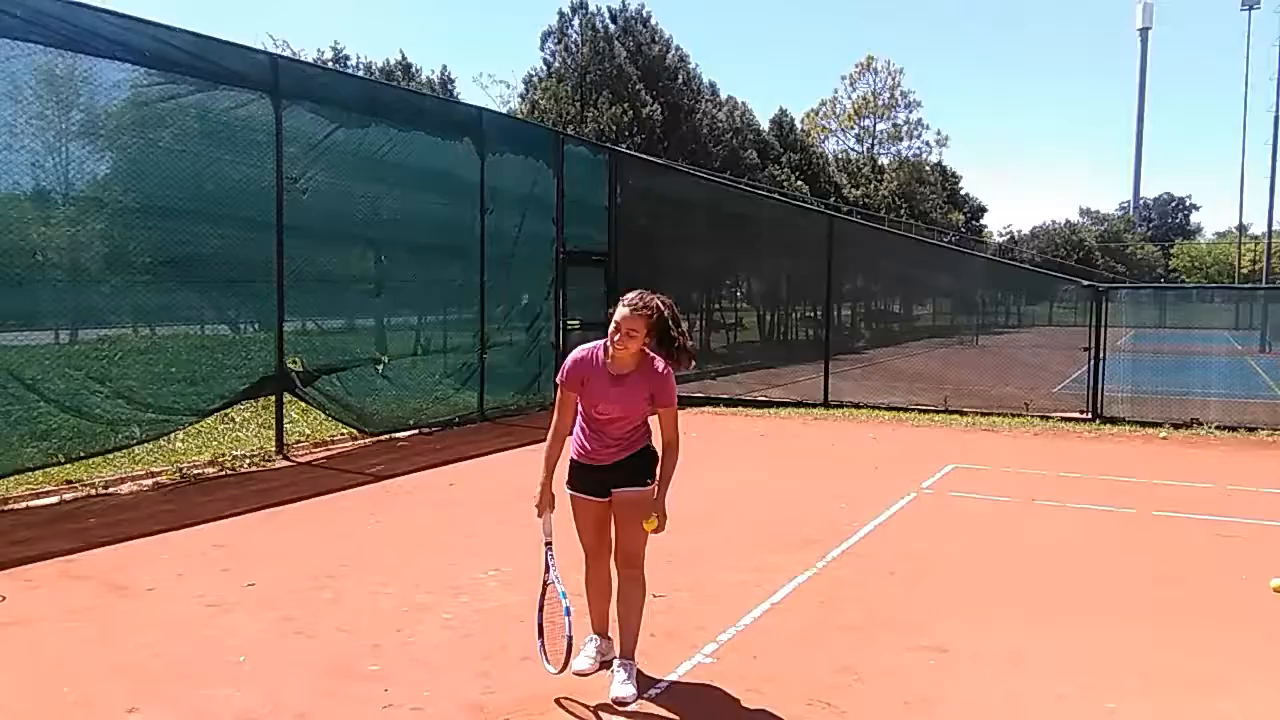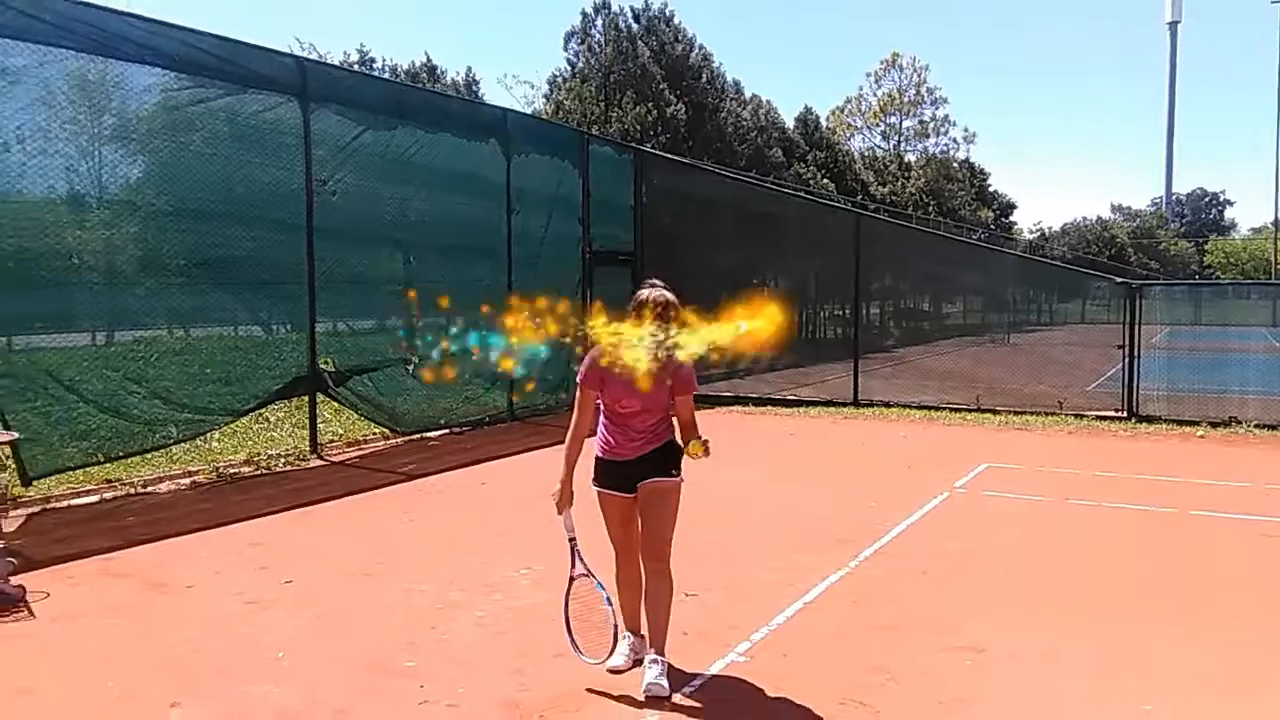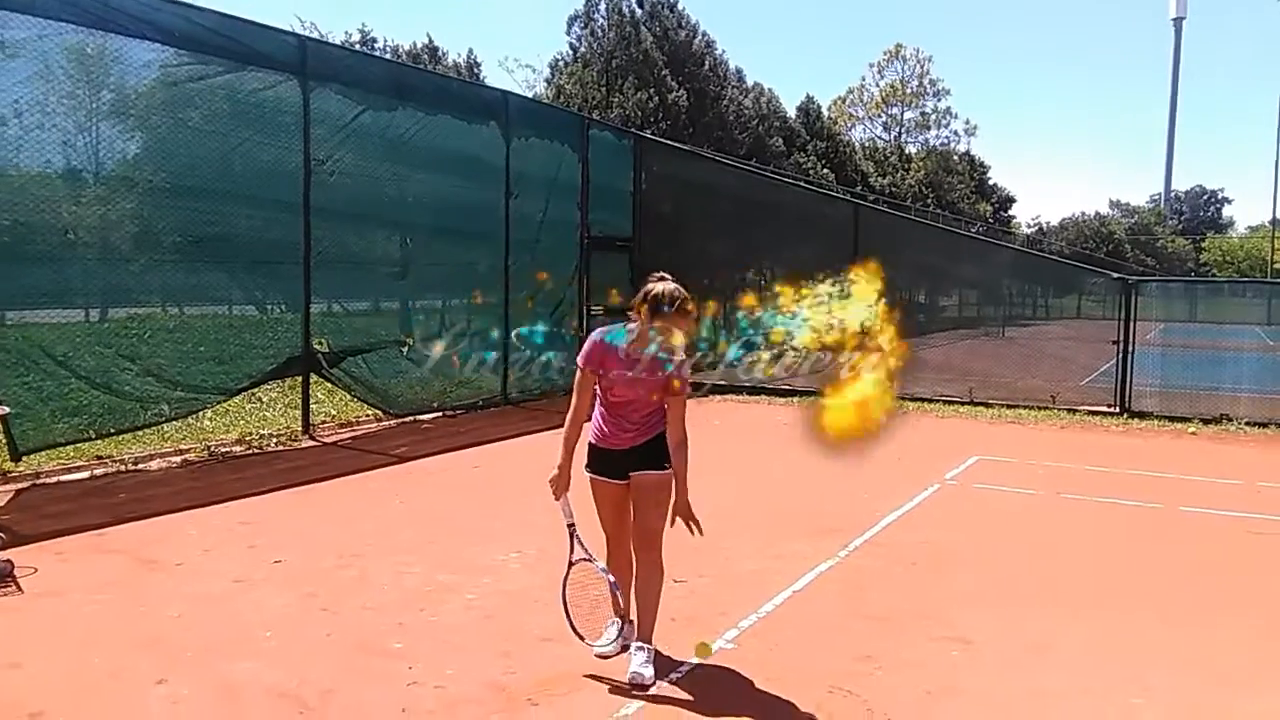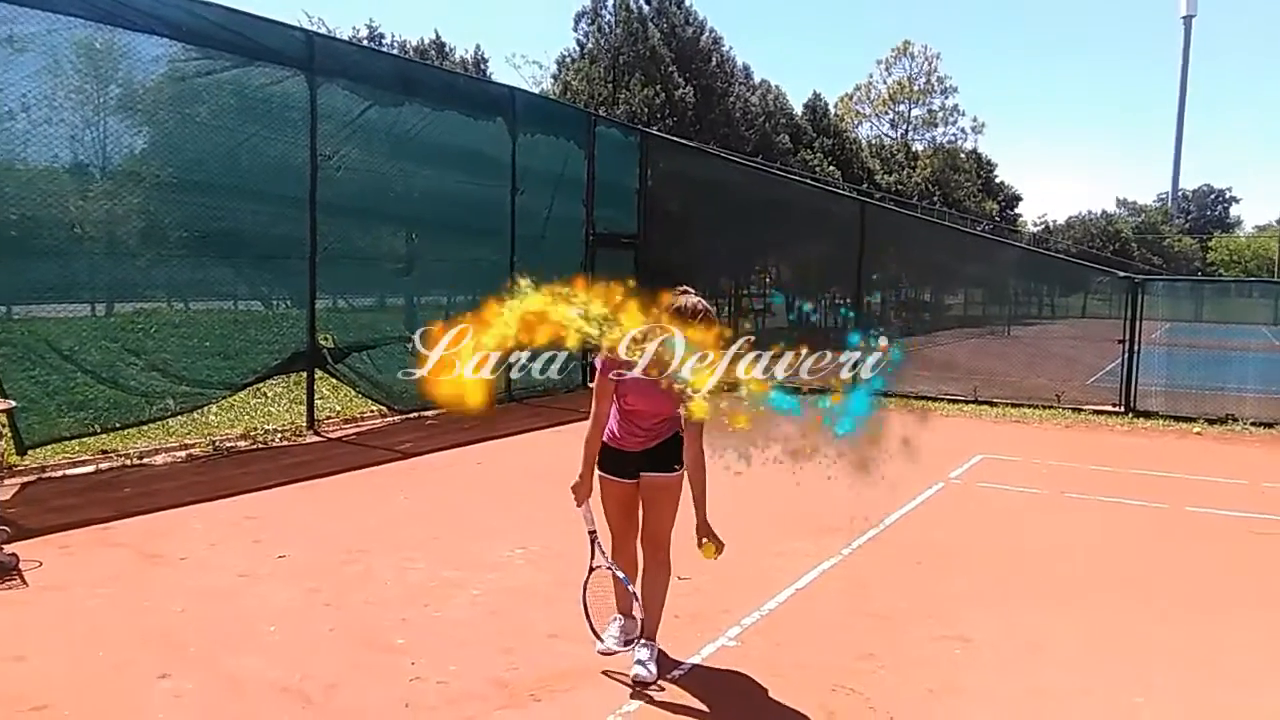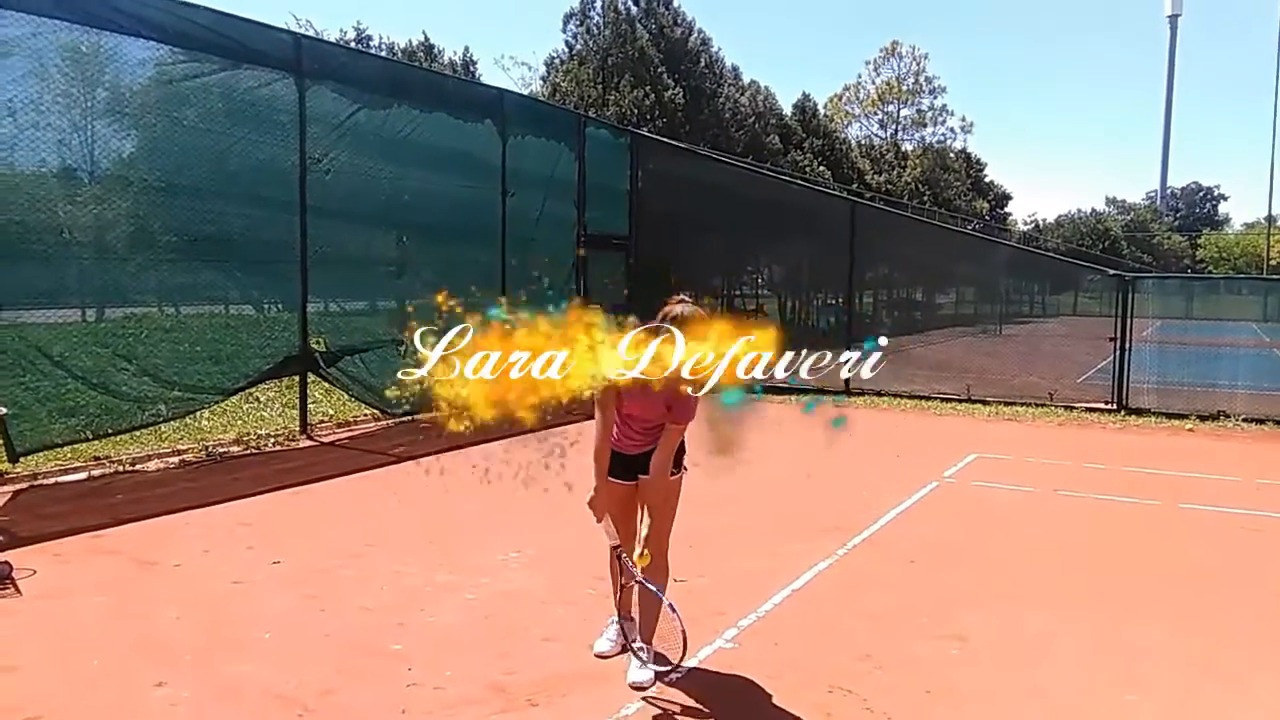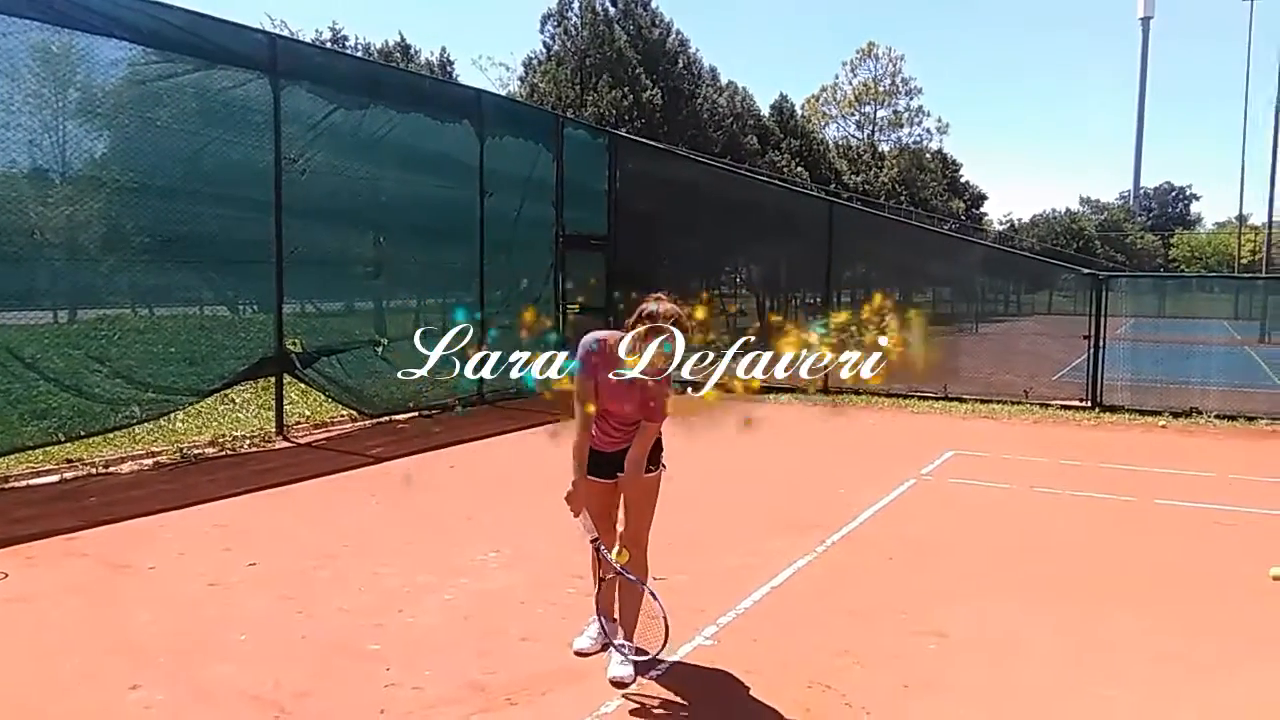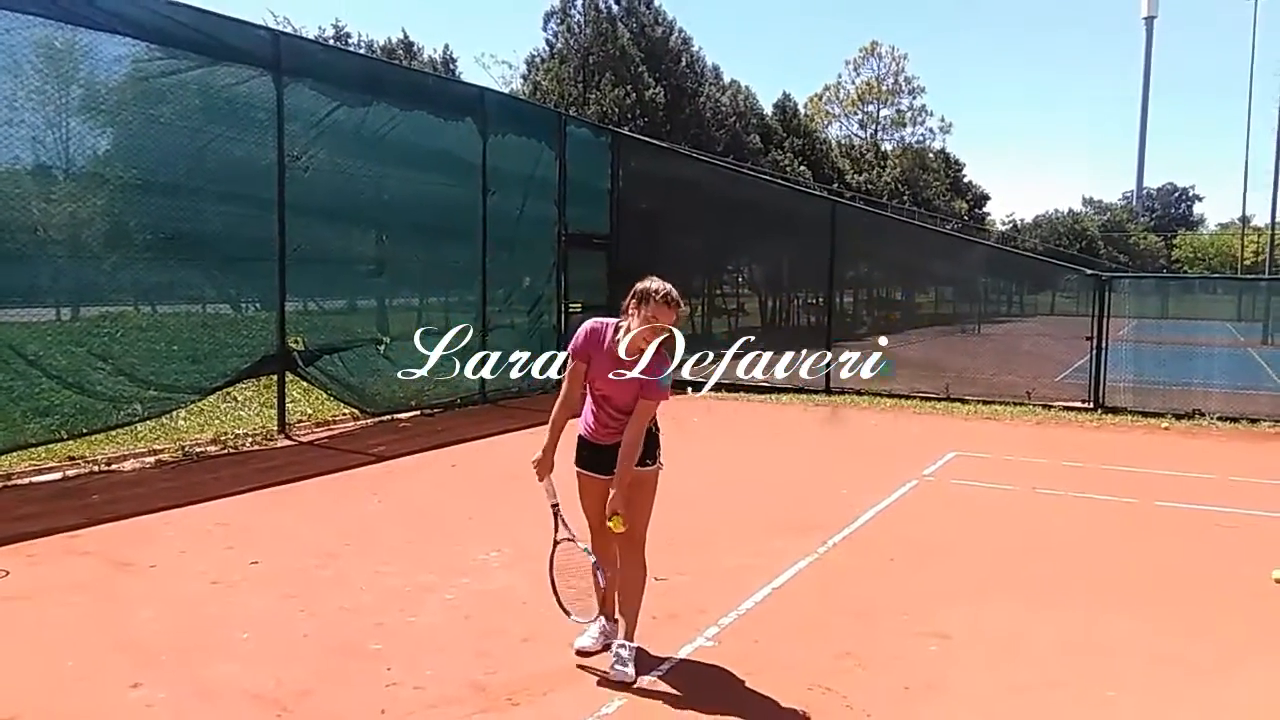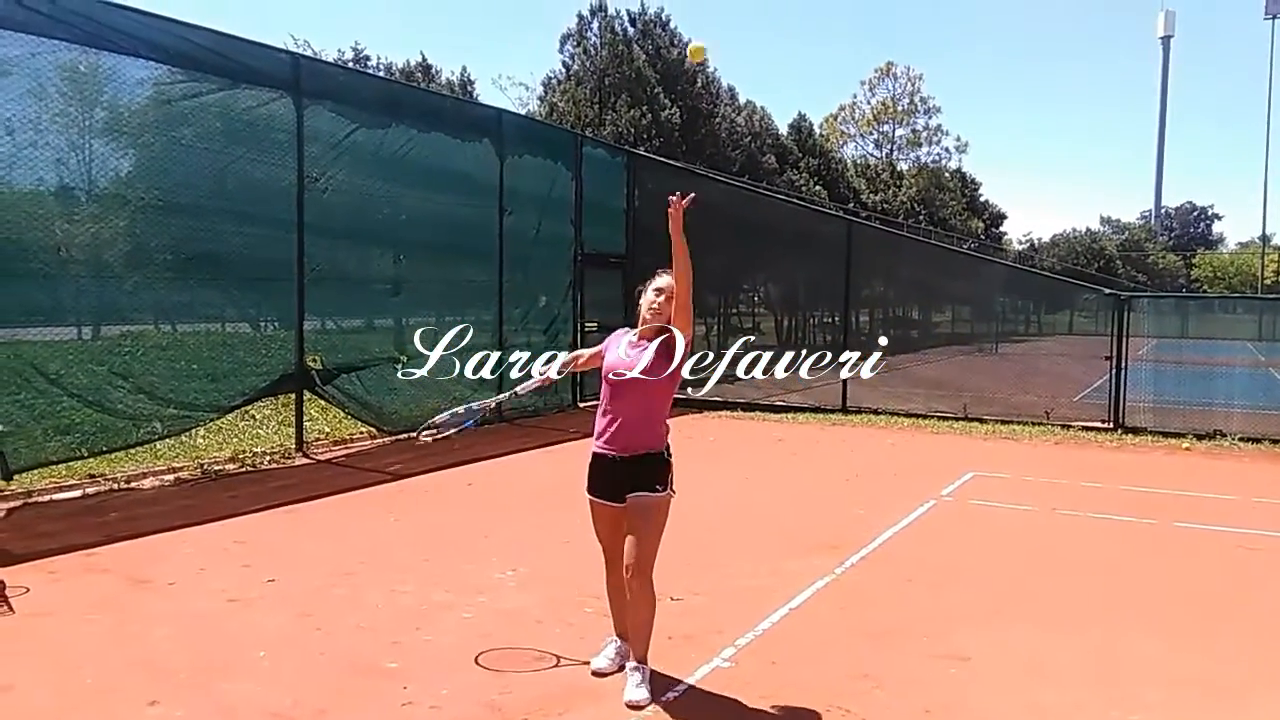
dt=0.4s
person 1, frame 1
left shoulder: (658, 375)
right shoulder: (580, 361)
left elbow: (670, 441)
right elbow: (560, 426)
left wrist: (660, 496)
right wrist: (546, 483)
left hip: (633, 466)
right hip: (585, 468)
left knee: (629, 564)
right knee: (595, 559)
left ankle: (625, 662)
right ankle: (598, 639)
person 1, frame 2
left shoulder: (676, 364)
right shoulder: (600, 358)
left elbow: (686, 420)
right elbow: (581, 422)
left wrist: (694, 444)
right wrist: (566, 479)
left hip: (658, 461)
right hip: (611, 463)
left knee: (656, 557)
right knee: (626, 555)
left ankle: (656, 658)
right ankle: (632, 637)
person 1, frame 3
left shoulder: (674, 363)
right shoulder: (602, 344)
left elbow: (677, 433)
right elbow: (579, 409)
left wrist: (681, 498)
right wrist: (564, 466)
left hip: (651, 451)
right hip: (604, 451)
left knee: (648, 547)
right knee: (617, 543)
left ankle: (642, 645)
right ankle: (622, 623)
person 1, frame 4
right shoulder: (620, 350)
left elbow: (694, 450)
right elbow: (598, 415)
left wrist: (701, 518)
right wrist: (586, 473)
left hip: (662, 452)
right hip: (615, 451)
left knee: (655, 545)
right knee: (622, 541)
left ankle: (647, 642)
right ankle: (624, 619)
person 1, frame 5
left shoulder: (684, 387)
left elbow: (663, 460)
right elbow: (604, 423)
left wrist: (652, 523)
right wrist: (600, 484)
left hip: (658, 457)
right hip: (616, 454)
left knee: (654, 548)
right knee: (621, 543)
left ankle: (643, 645)
right ankle: (621, 621)
person 1, frame 6
left shoulder: (660, 383)
right shoulder: (594, 346)
left elbow: (638, 455)
right elbow: (584, 416)
left wrist: (628, 519)
right wrist: (578, 479)
left hip: (638, 455)
right hip: (596, 451)
left knee: (632, 544)
right knee: (602, 540)
left ankle: (625, 643)
right ankle: (604, 620)
person 1, frame 7
left shoulder: (659, 363)
right shoulder: (593, 331)
left elbow: (637, 429)
right elbow: (570, 392)
left wrist: (621, 494)
right wrist: (548, 447)
left hip: (635, 450)
right hip: (591, 444)
left knee: (630, 541)
right knee: (600, 536)
left ankle: (625, 642)
right ankle: (605, 621)
person 1, frame 8
left shoulder: (673, 344)
right shoulder: (617, 341)
left elbow: (684, 291)
right elbow: (588, 358)
left wrist: (677, 236)
right wrist: (557, 363)
left hip: (648, 468)
right hip: (603, 464)
left knee: (637, 571)
right knee: (613, 565)
left ankle: (639, 664)
right ankle: (621, 642)
